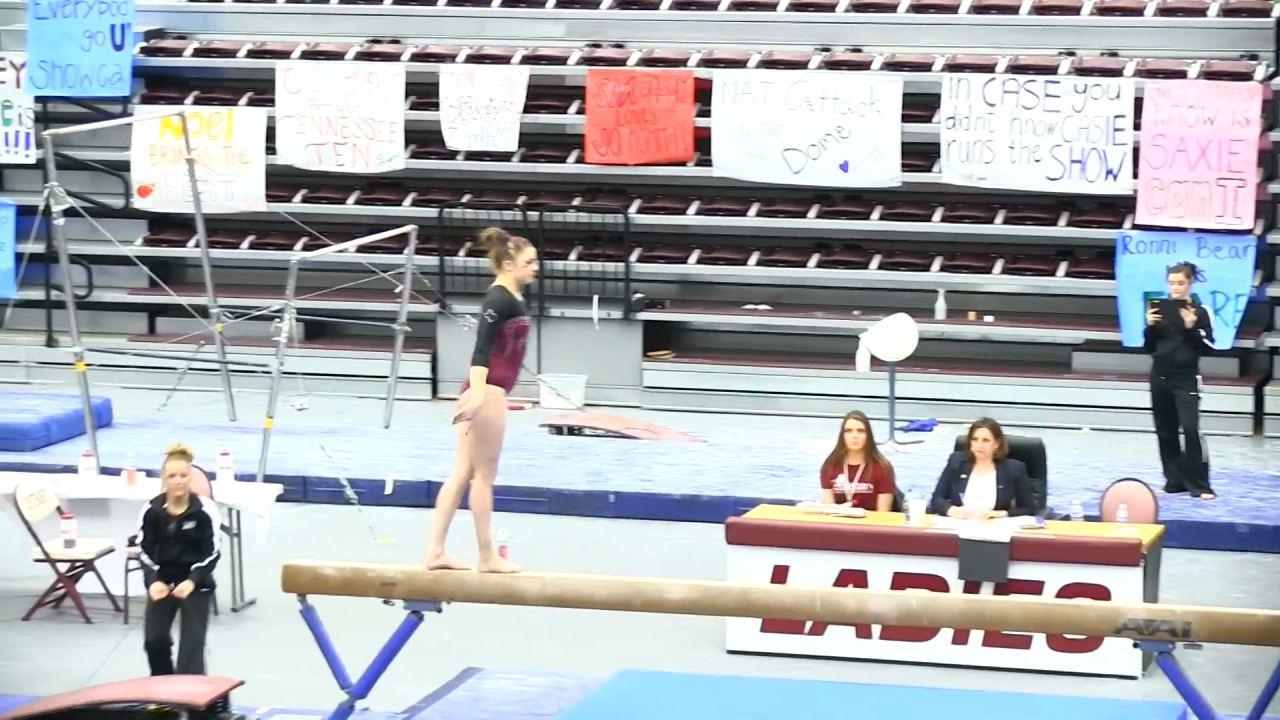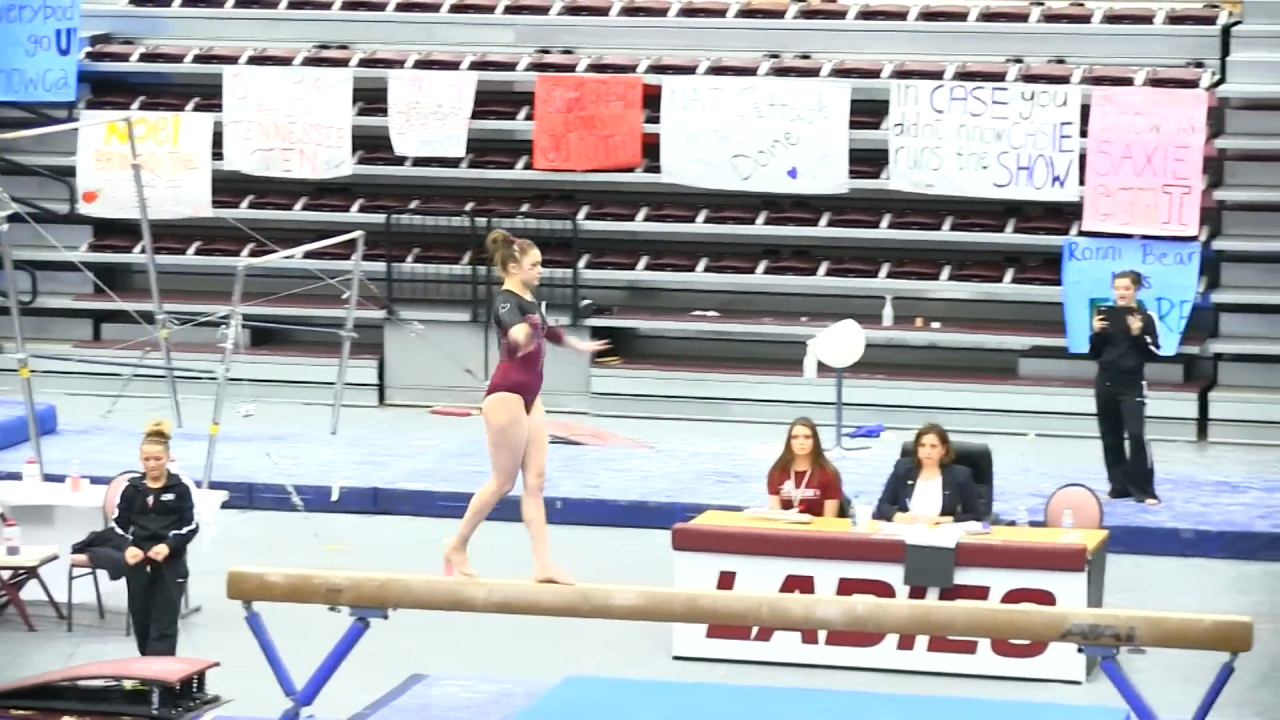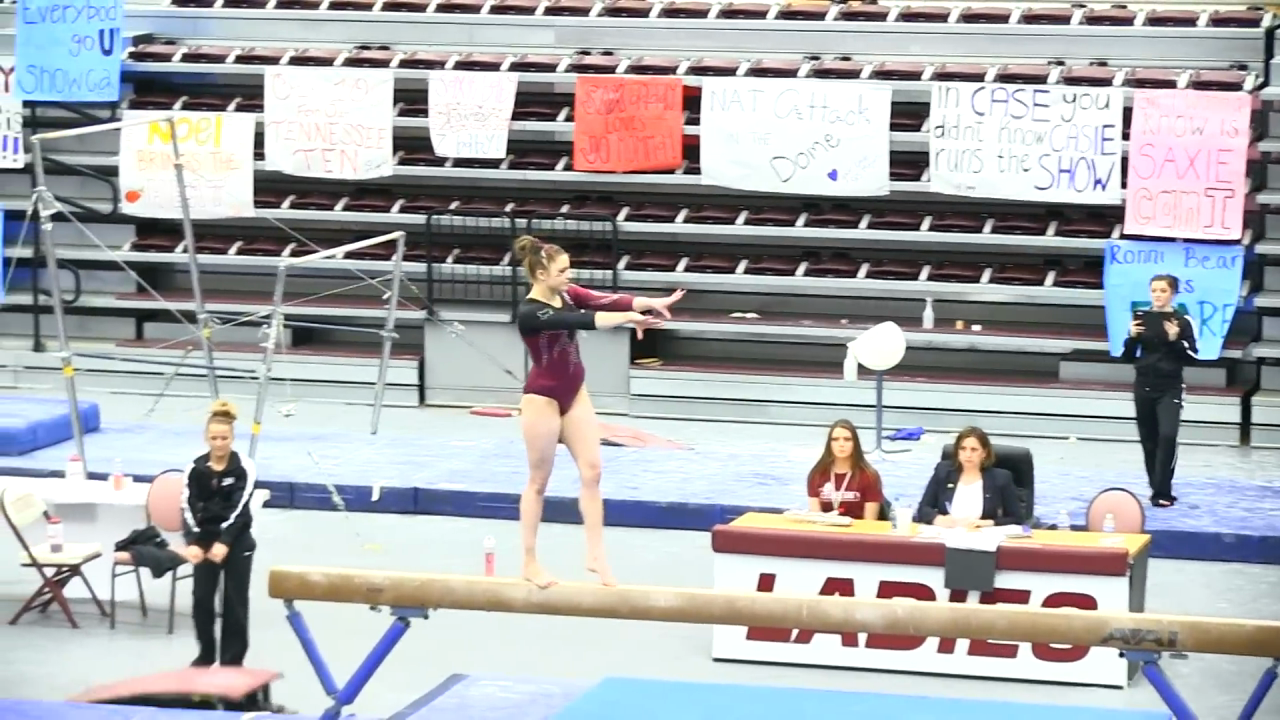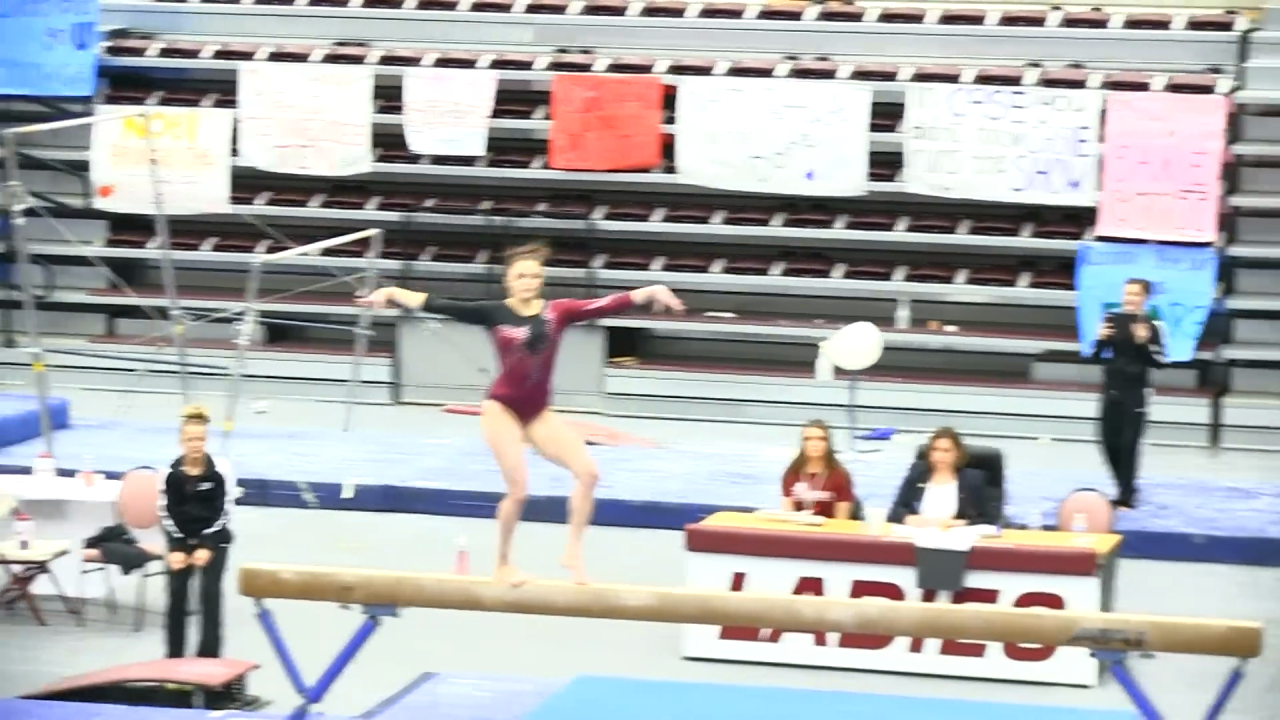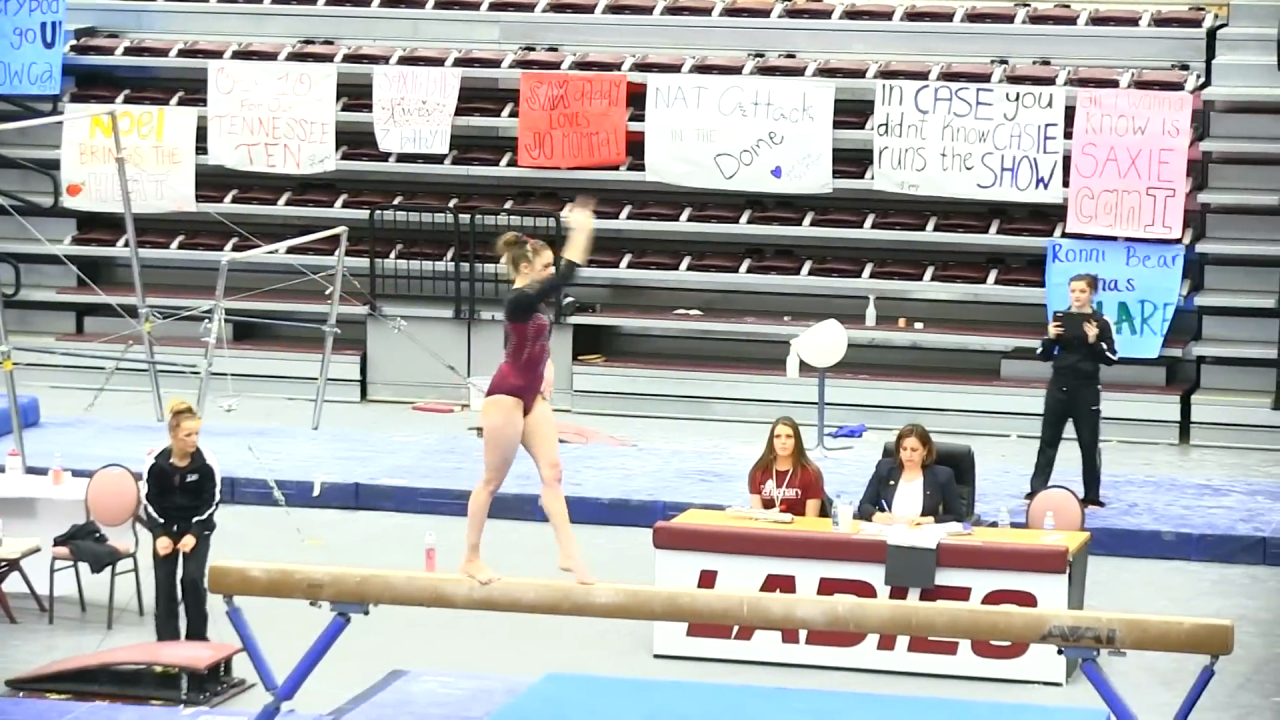
dt=0.7s
person 1, frame 1
left shoulder: (511, 296)
right shoulder: (500, 300)
right elbow: (482, 350)
right wrist: (477, 397)
left hip: (488, 391)
right hip: (487, 391)
left knee: (463, 473)
right knee: (485, 475)
left ankle: (436, 550)
right ankle: (487, 557)
person 1, frame 2
left shoulder: (529, 299)
right shoulder: (508, 301)
left elbow: (545, 328)
right elbow: (511, 322)
left wrist: (578, 344)
right wrist: (518, 335)
left hip: (529, 398)
right hip: (507, 397)
left knee: (536, 481)
right knee: (503, 483)
left ankle: (544, 564)
right ankle: (456, 548)
person 1, frame 3
left shoulder: (566, 294)
right shoulder: (530, 313)
left elbow: (604, 301)
right elbow: (583, 320)
left wrist: (646, 303)
right wrist: (629, 318)
left hip: (574, 394)
right hip: (543, 399)
left knee: (592, 472)
right knee: (538, 480)
left ankle: (595, 555)
right ankle: (529, 562)
person 1, frame 4
left shoulder: (557, 311)
right shoulder: (494, 313)
left elbow: (606, 306)
right elbow: (437, 305)
left wrist: (651, 292)
right wrist: (391, 295)
left hip: (540, 412)
right hip: (502, 409)
left knee: (587, 473)
right knee: (518, 489)
left ankle: (573, 554)
right ankle: (503, 564)
person 1, frame 5
left shoulder: (534, 299)
right shoulder: (519, 300)
right elbow: (564, 277)
left wrist: (546, 369)
right wrist: (581, 230)
left hip: (532, 397)
right hip: (506, 397)
left knee: (552, 473)
right knee: (492, 481)
left ankle: (569, 555)
right ankle: (471, 559)
person 2, frame 1
left shoulder: (205, 510)
right shoulder: (151, 510)
left elbow: (212, 553)
right elbow: (145, 551)
left wrist: (192, 581)
right wrist: (153, 581)
left hip: (197, 582)
right hip: (163, 579)
left knee: (192, 639)
right knee: (154, 639)
person 2, frame 2
left shoulder: (183, 487)
right shoulder: (130, 488)
left elbow: (191, 525)
right elbow: (118, 524)
left wrist: (168, 545)
right wrist: (128, 547)
left hip: (171, 565)
right hip: (138, 565)
left knee: (163, 629)
right knee: (142, 625)
person 2, frame 3
left shoulder: (245, 467)
right shoulder: (196, 468)
left elbow: (239, 508)
right elbow: (189, 508)
left wrist: (225, 542)
right wrist: (192, 542)
left hip: (237, 541)
right hip: (206, 540)
left knee: (235, 602)
right knee: (201, 597)
left ankle: (232, 661)
right ankle: (206, 654)
person 2, frame 4
left shoulder: (219, 470)
right shoulder: (171, 473)
left elbow: (223, 511)
right elbow: (167, 513)
left wrist: (207, 547)
right wrist: (175, 548)
left hip: (214, 539)
right hip: (182, 538)
left knee: (210, 594)
right knee: (176, 592)
left ankle: (208, 654)
right ankle: (174, 654)
person 2, frame 5
left shoulder: (206, 462)
right shoulder: (156, 464)
left elbow: (211, 502)
right elbow: (150, 502)
left wrist: (194, 534)
right wrist: (160, 534)
left hip: (197, 526)
right hip: (165, 526)
left knee: (193, 579)
right knee: (164, 582)
left ankle: (197, 635)
right ankle: (167, 640)
person 3, frame 1
left shoulder: (1199, 311)
right shoulder: (1160, 309)
left elbow: (1208, 347)
right elbow: (1149, 347)
left wrist: (1191, 328)
right wrist: (1150, 326)
left hip: (1186, 378)
right hip: (1160, 377)
left knee: (1191, 429)
right knee: (1165, 431)
left ankle: (1199, 484)
right ankle: (1175, 479)
person 3, frame 2
left shoulder: (1145, 318)
right shoulder: (1106, 316)
left elbow: (1153, 353)
right elbow: (1095, 354)
left wrist: (1138, 334)
right wrist: (1096, 333)
left hip: (1131, 384)
right hip: (1105, 383)
left knee: (1136, 435)
right knee: (1110, 436)
left ankle: (1143, 489)
right ankle: (1120, 484)
person 3, frame 3
left shoulder: (1182, 321)
right shoulder: (1141, 318)
left elbow: (1191, 357)
right elbow: (1128, 357)
left wrist: (1175, 340)
right wrist: (1131, 338)
left hip: (1170, 388)
right hip: (1144, 387)
left knee: (1168, 436)
right knee: (1149, 440)
left ankle: (1163, 491)
right ankle: (1158, 488)
person 3, frame 4
left shoulder: (1152, 326)
right shoulder: (1112, 321)
left elbow: (1159, 361)
right elbow: (1097, 356)
left wrist: (1143, 343)
right wrist: (1101, 339)
left hip: (1135, 391)
right hip: (1111, 388)
left knee: (1128, 444)
right knee: (1110, 442)
left ankle: (1125, 496)
right ankle: (1127, 487)
person 3, frame 5
left shoulder: (1101, 322)
right shoulder: (1060, 318)
left elbow: (1111, 358)
right elbow: (1044, 355)
left wrist: (1094, 341)
right wrist: (1050, 338)
left hip: (1086, 389)
right hip: (1058, 387)
left knee: (1089, 443)
right knee: (1048, 439)
left ankle: (1092, 496)
right ankle: (1037, 489)
